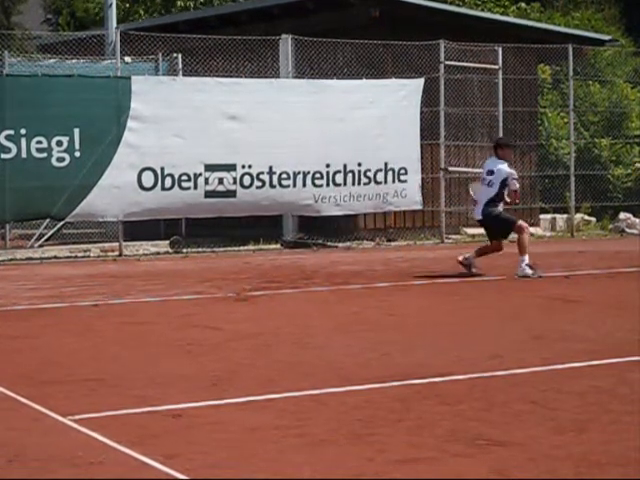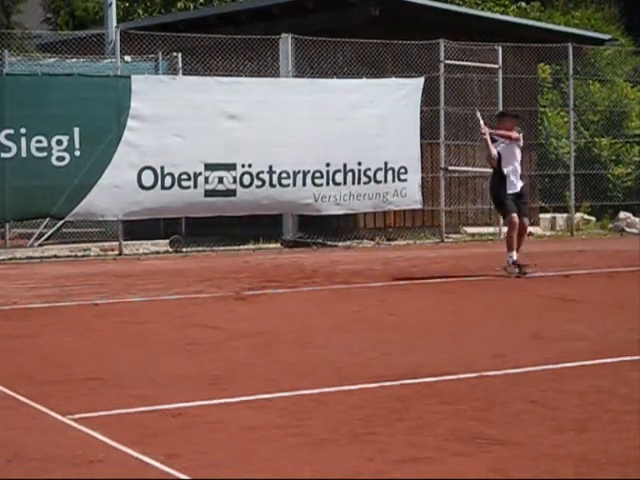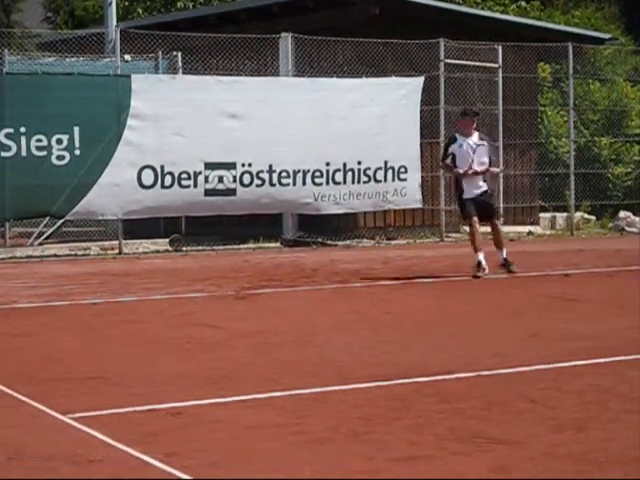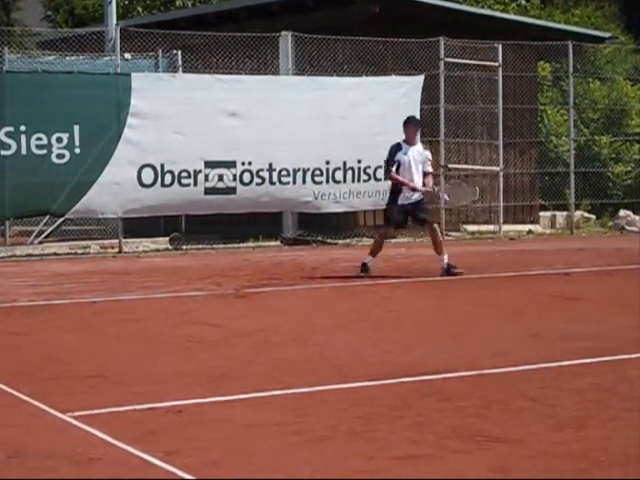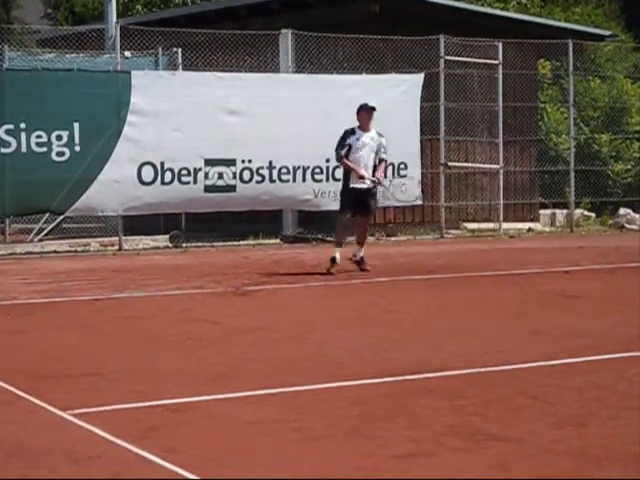
dt=0.4s
person 1, frame 1
left shoulder: (489, 163)
right shoulder: (508, 172)
right elbow: (515, 194)
right wrist: (513, 201)
left hip: (481, 213)
right hip: (489, 213)
left knee: (497, 245)
right knee: (523, 228)
left ankle: (467, 259)
right ankle: (524, 266)
person 1, frame 2
left shoulder: (517, 136)
right shoulder: (493, 141)
left elbow: (513, 136)
right elbow: (493, 163)
left wrist: (490, 131)
right wrist: (487, 139)
left hip: (517, 187)
right hip: (501, 189)
left knee: (524, 224)
right knee: (513, 221)
left ankle: (512, 260)
right ankle: (512, 262)
person 1, frame 3
left shoulder: (482, 140)
right shoulder: (452, 142)
left elbow: (488, 166)
right elbow: (446, 164)
left wrist: (475, 171)
right wrist: (456, 172)
left hip: (483, 189)
right hip: (464, 192)
left knee: (495, 224)
right knee: (473, 224)
left ankle: (504, 259)
right ankle: (481, 263)
person 1, frame 4
left shoulder: (424, 151)
right shoulder: (396, 149)
left elbow: (428, 173)
right elbow: (389, 174)
left wrist: (429, 186)
right wrist: (407, 184)
left hip: (418, 199)
right hip: (398, 199)
left knee: (433, 228)
right knee: (386, 232)
left ankle: (445, 264)
right ankle: (367, 263)
person 1, frame 5
left shoulder: (379, 138)
right shoulder: (349, 134)
left elbow: (382, 160)
right elbow: (340, 157)
left wrist: (379, 173)
right wrist: (356, 169)
left hip: (368, 185)
right hip: (351, 184)
left knee: (365, 221)
right knee: (344, 219)
left ankle: (358, 255)
right ankle: (335, 258)
